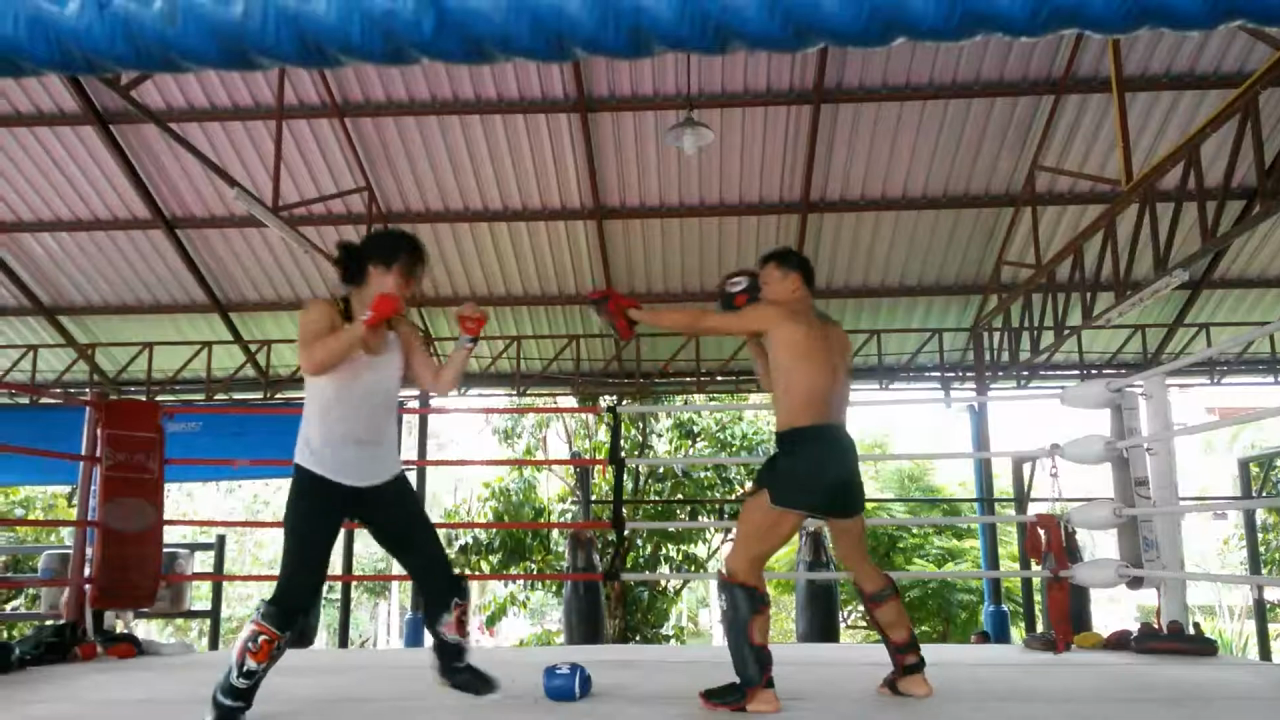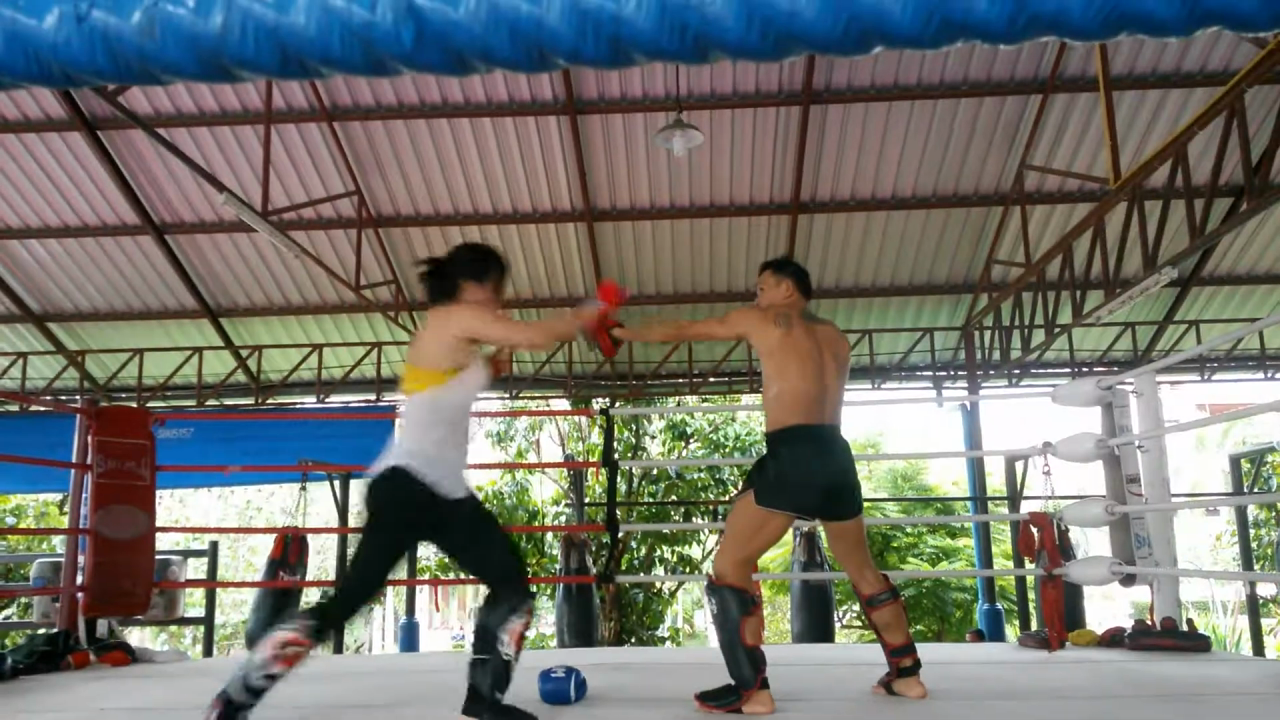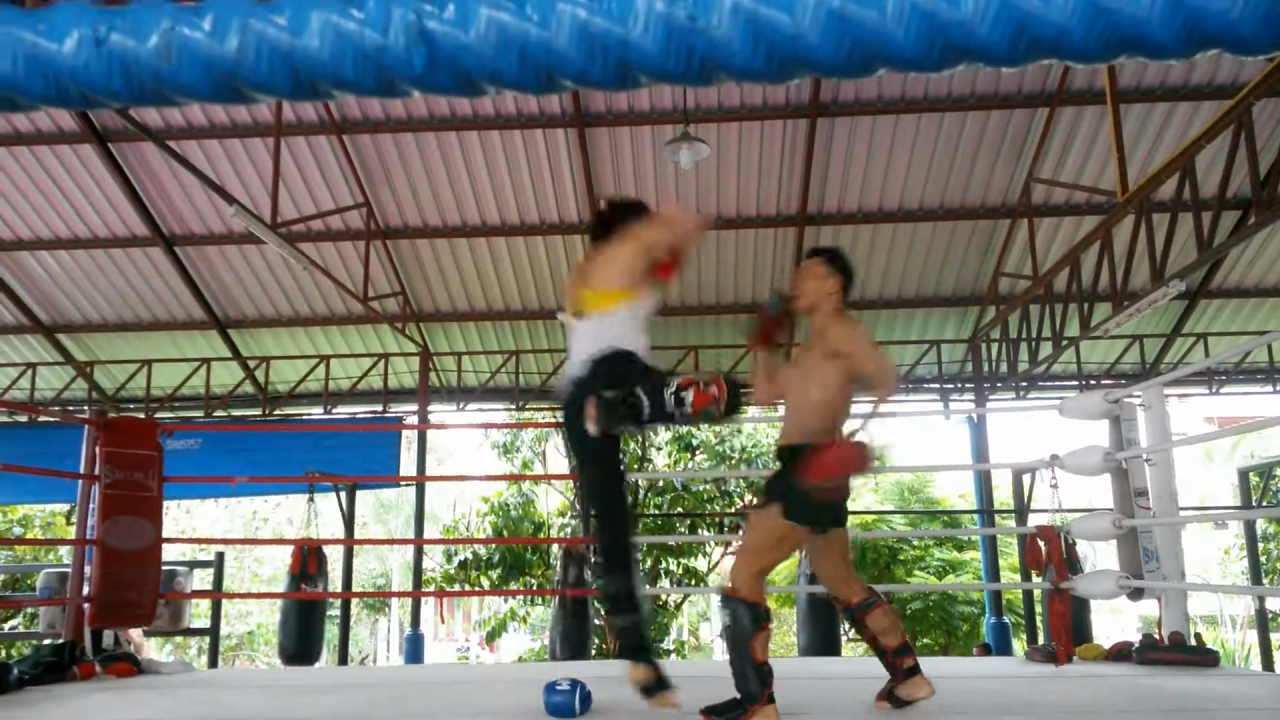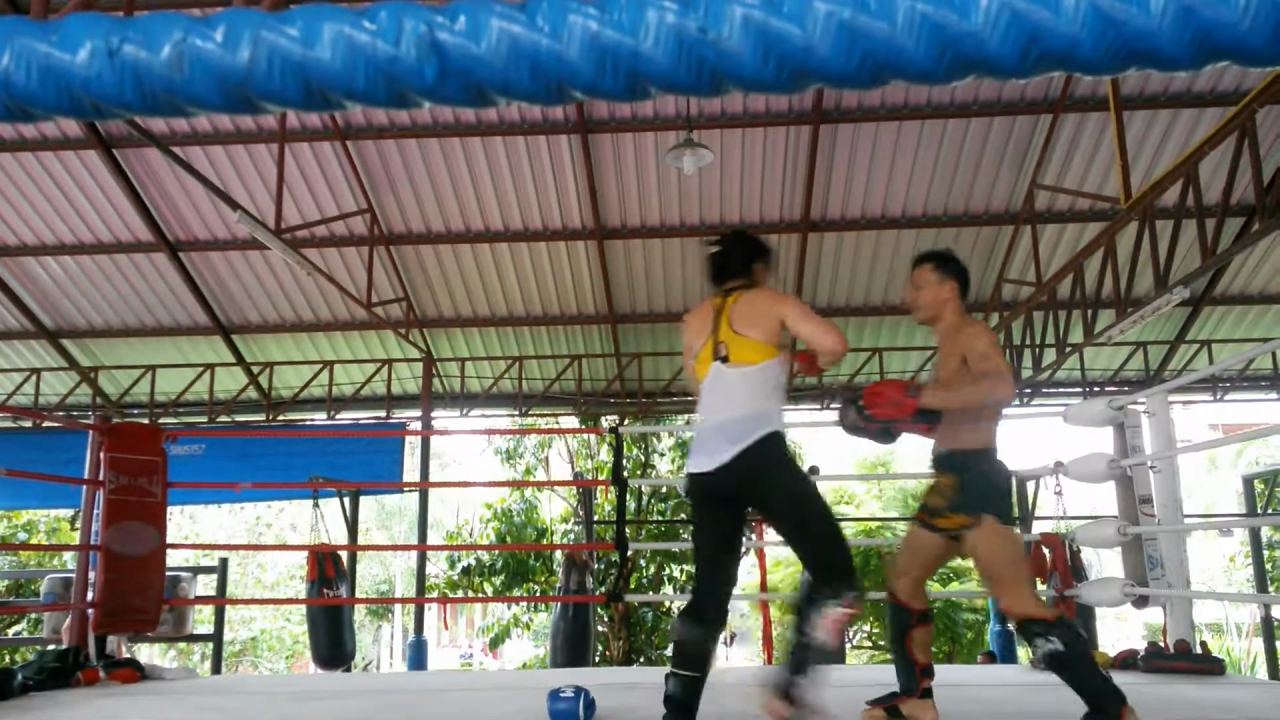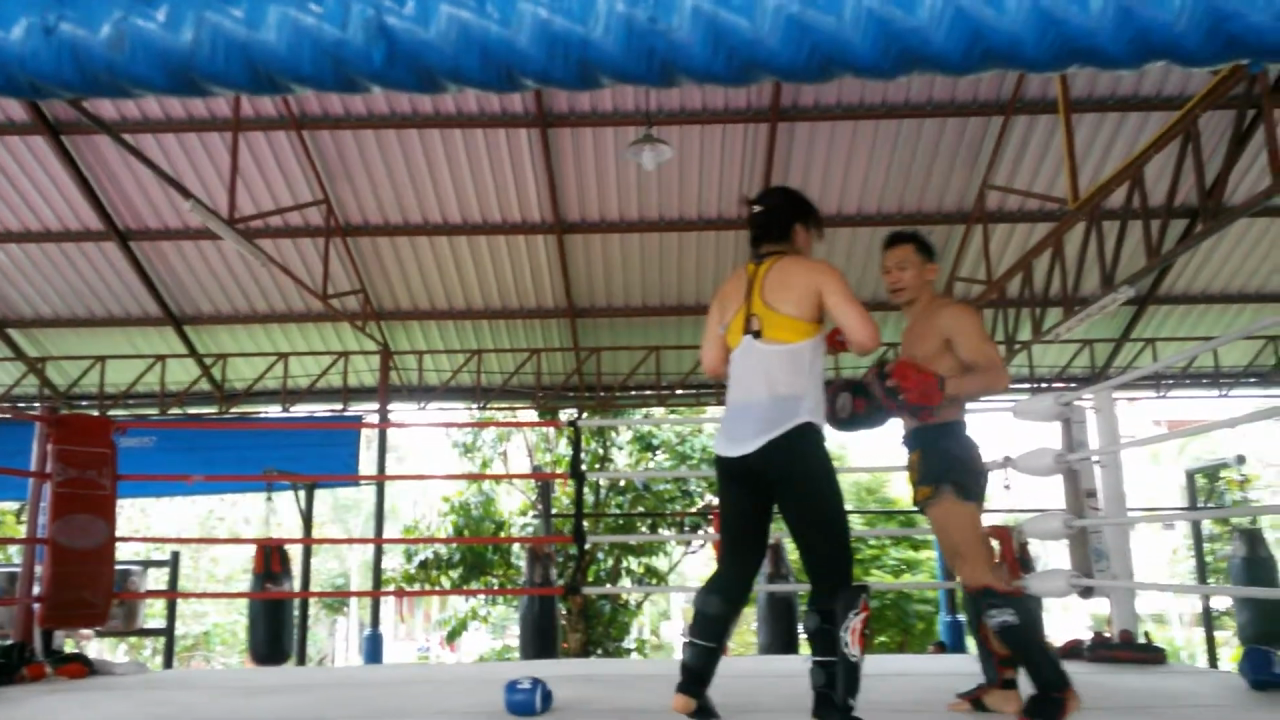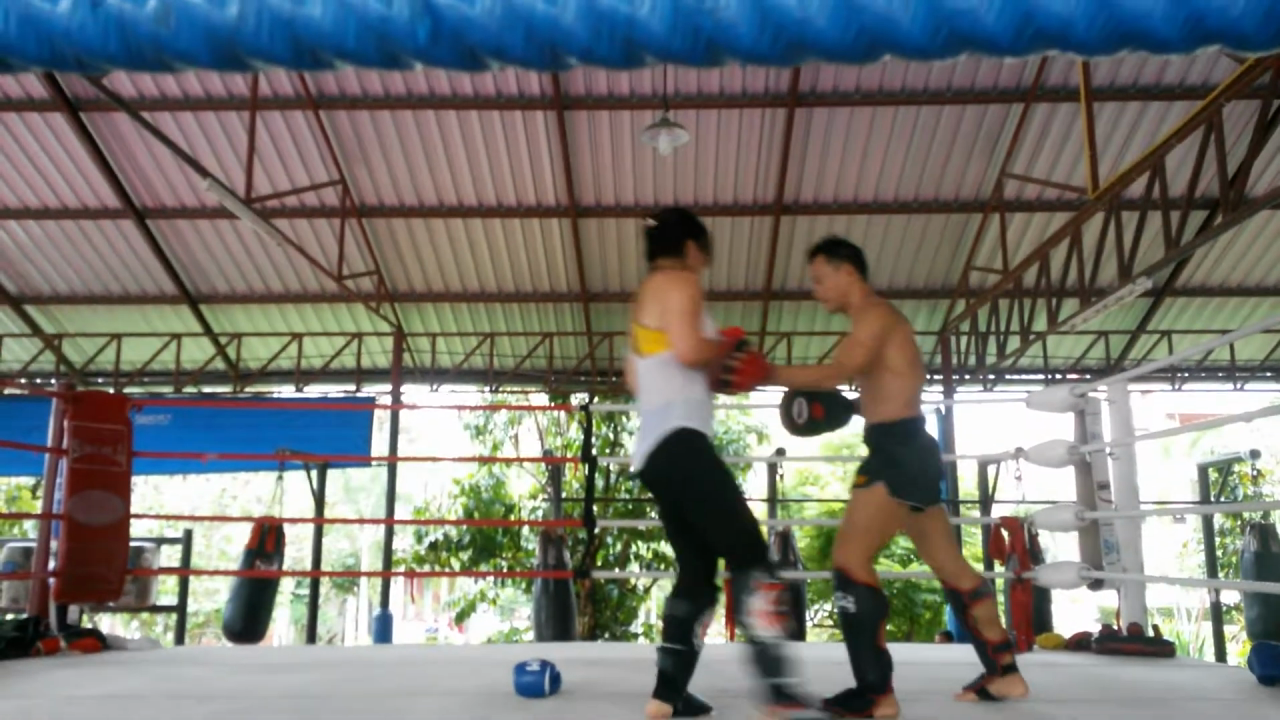
dt=0.5s
person 1, frame 1
left shoulder: (400, 331)
right shoulder: (322, 313)
left elbow: (439, 384)
right elbow: (312, 361)
left wrist: (467, 340)
right wrist: (367, 320)
left hip: (383, 482)
right hip: (320, 479)
left knee: (440, 580)
right knee: (296, 597)
left ankle: (451, 660)
person 1, frame 2
left shoulder: (450, 338)
right shoulder: (456, 319)
right elbow: (535, 337)
left wrist: (485, 370)
right wrist: (592, 311)
left hip: (445, 490)
right hip: (407, 484)
left knee: (512, 580)
right knee: (346, 601)
person 1, frame 3
left shoulder: (580, 275)
right shoulder: (635, 245)
right elbow: (686, 220)
right wrist: (676, 248)
left hip: (580, 388)
right hip: (616, 372)
left knee: (613, 539)
right knee: (720, 395)
left ankle: (639, 660)
right ankle: (618, 406)
person 1, frame 4
left shoulder: (694, 319)
right shoulder: (773, 303)
right elbow: (832, 344)
right wrist: (810, 361)
left hip: (705, 467)
right hip: (758, 454)
left knee: (710, 589)
right knee: (837, 573)
person 1, frame 5
left shoulder: (731, 286)
right shoulder: (815, 273)
left elbow: (712, 364)
right elbow: (866, 338)
right wrist: (829, 338)
left hip: (734, 446)
right hip: (790, 440)
left knee: (736, 568)
right knee: (833, 576)
person 1, frame 6
left shoulder: (643, 297)
right shoulder: (678, 282)
right elbow: (689, 350)
left wrist: (714, 367)
right wrist: (727, 346)
left hip: (652, 451)
right hip: (678, 442)
left knee: (696, 573)
right knee: (749, 561)
person 2, frame 1
left shoulder: (777, 315)
right shoulder: (835, 332)
left elbow: (696, 322)
left wrist: (634, 312)
right wrist: (755, 336)
left hip: (802, 454)
right hip: (839, 453)
left knee: (742, 563)
right knee: (861, 564)
left ankle: (755, 686)
right ankle: (910, 670)
person 2, frame 2
left shoulder: (763, 319)
right shoulder: (835, 337)
left elbow: (683, 330)
left wrist: (621, 332)
left hip: (792, 457)
right hip: (834, 455)
left knee: (729, 565)
right knee: (861, 567)
left ankle: (750, 688)
right ankle: (906, 672)
person 2, frame 3
left shoulder: (842, 331)
right shoulder: (813, 347)
left elbow: (886, 381)
right elbow: (769, 394)
left wrist: (837, 443)
right wrist: (764, 344)
left hip: (811, 470)
right hip: (807, 470)
left knee: (742, 578)
right knee: (840, 578)
right ankle: (907, 675)
person 2, frame 4
left shoulder: (972, 335)
right shoulder: (948, 348)
left elbow: (998, 389)
left wrist: (915, 396)
right wrist: (895, 411)
left hip: (976, 480)
right hip: (951, 483)
left knee: (1017, 600)
right knee: (902, 583)
person 2, frame 5
left shoulder: (953, 316)
right shoulder: (915, 331)
left elbow: (996, 377)
left wrist: (940, 386)
right wrist: (882, 403)
left hip: (944, 452)
right hip: (929, 455)
left knee: (973, 574)
right knee: (973, 575)
person 2, frame 6
left shoulder: (874, 316)
right shoulder: (875, 325)
left elbow: (837, 371)
left wrist: (765, 372)
left hip: (898, 451)
right hip: (905, 451)
left knee: (849, 560)
right knee: (949, 564)
right ankle: (1004, 672)
